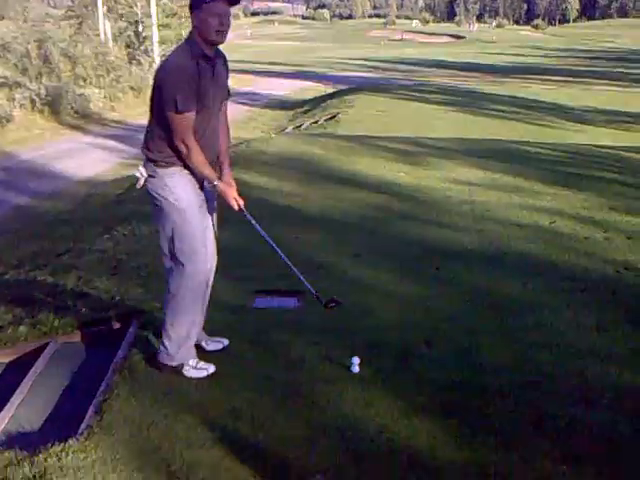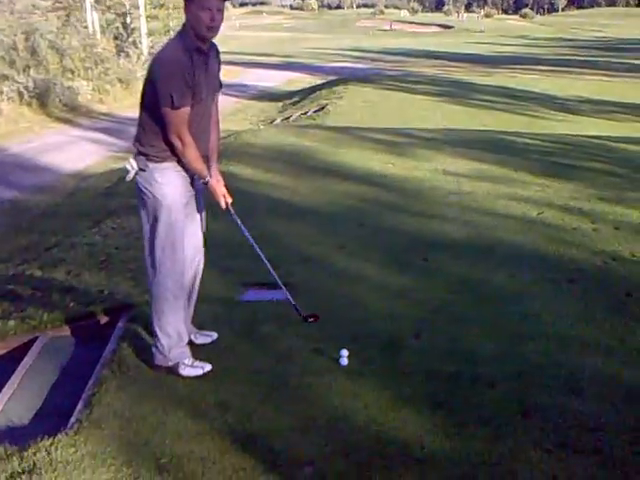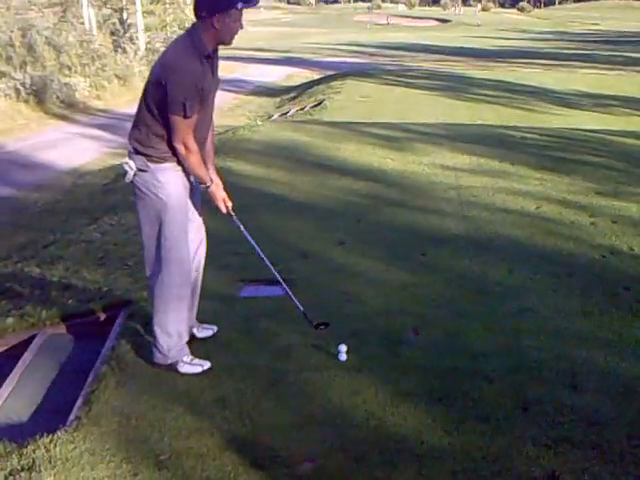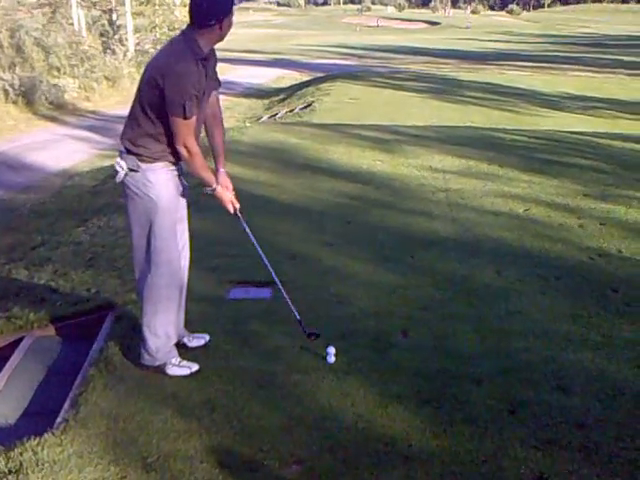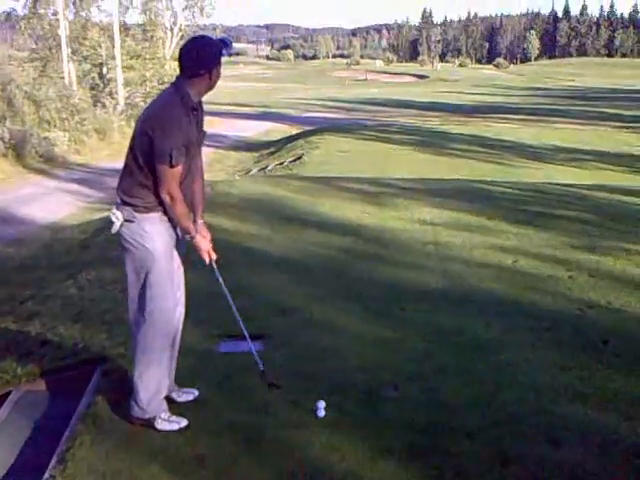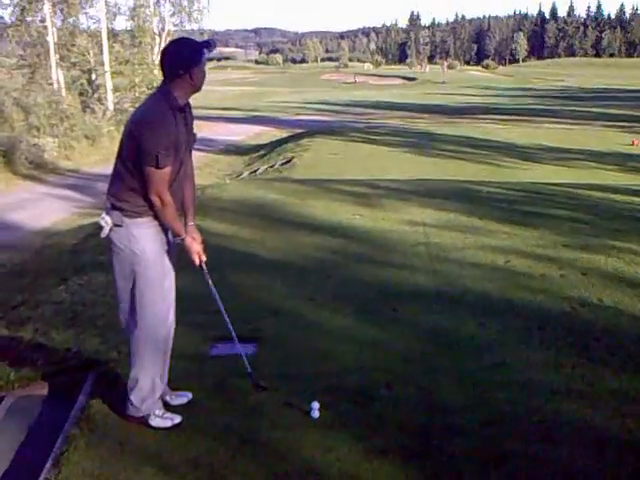
dt=0.4s
person 1, frame 1
left shoulder: (219, 61)
right shoulder: (178, 68)
right elbow: (184, 142)
left wrist: (226, 171)
right wrist: (218, 184)
left hip: (200, 174)
right hip: (172, 175)
left knee: (205, 260)
right knee: (192, 263)
left ankle: (192, 332)
right ankle: (174, 352)
person 1, frame 2
left shoulder: (211, 54)
right shoulder: (171, 61)
right elbow: (178, 136)
left wrist: (214, 168)
right wrist: (208, 180)
left hip: (188, 168)
right hip: (162, 170)
left knee: (192, 256)
right knee: (171, 262)
left ankle: (181, 326)
right ankle: (169, 350)
person 1, frame 3
left shoulder: (207, 53)
right shoulder: (183, 67)
right elbow: (183, 142)
left wrist: (211, 170)
right wrist: (209, 185)
left hip: (179, 165)
right hip: (159, 169)
left knee: (192, 248)
right knee: (174, 260)
left ankle: (183, 322)
right ankle: (169, 349)
person 1, frame 4
left shoulder: (205, 55)
right shoulder: (179, 68)
left elbow: (212, 113)
right elbow: (185, 144)
left wrist: (222, 169)
right wrist: (214, 187)
left hip: (165, 164)
right hip: (149, 169)
left knee: (176, 256)
right knee: (162, 261)
left ankle: (173, 330)
right ankle: (157, 351)
person 1, frame 5
left shoulder: (193, 106)
right shoulder: (169, 116)
left elbow: (195, 166)
right elbow: (169, 191)
left wrist: (200, 221)
right wrist: (195, 235)
left hip: (164, 217)
right hip: (145, 220)
left knee: (171, 307)
right knee: (159, 313)
left ankle: (164, 384)
right ankle: (147, 405)
person 1, frame 6
left shoulder: (182, 110)
right shoulder: (157, 120)
left elbow: (186, 168)
right elbow: (157, 194)
left wrist: (191, 224)
right wrist: (184, 237)
left hip: (155, 221)
right hip: (134, 224)
left knee: (162, 312)
right knee: (151, 316)
left ankle: (157, 388)
right ankle: (142, 403)
